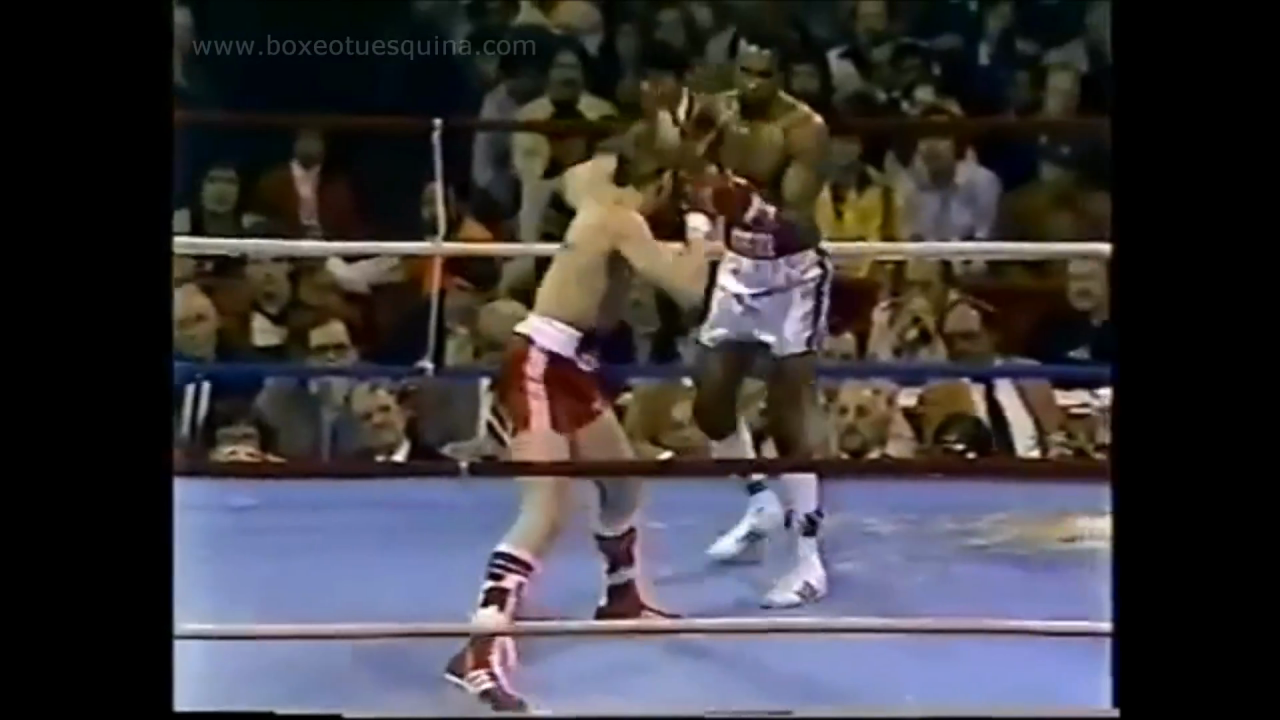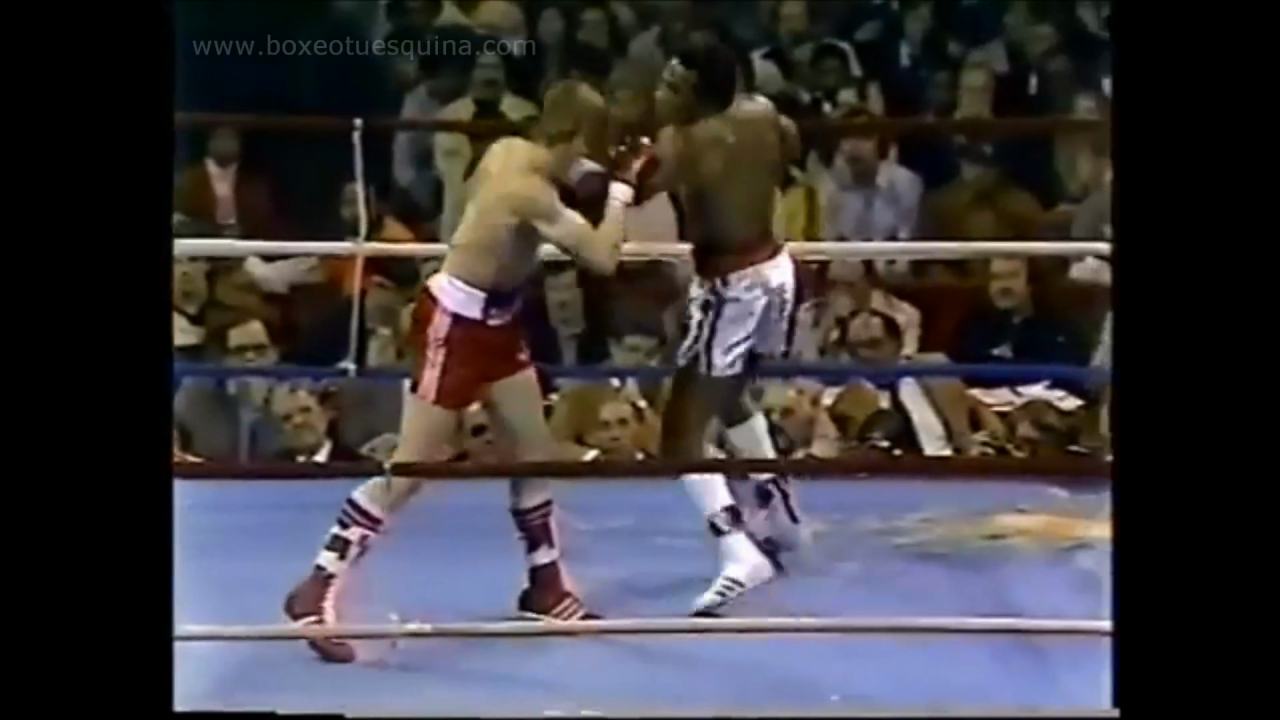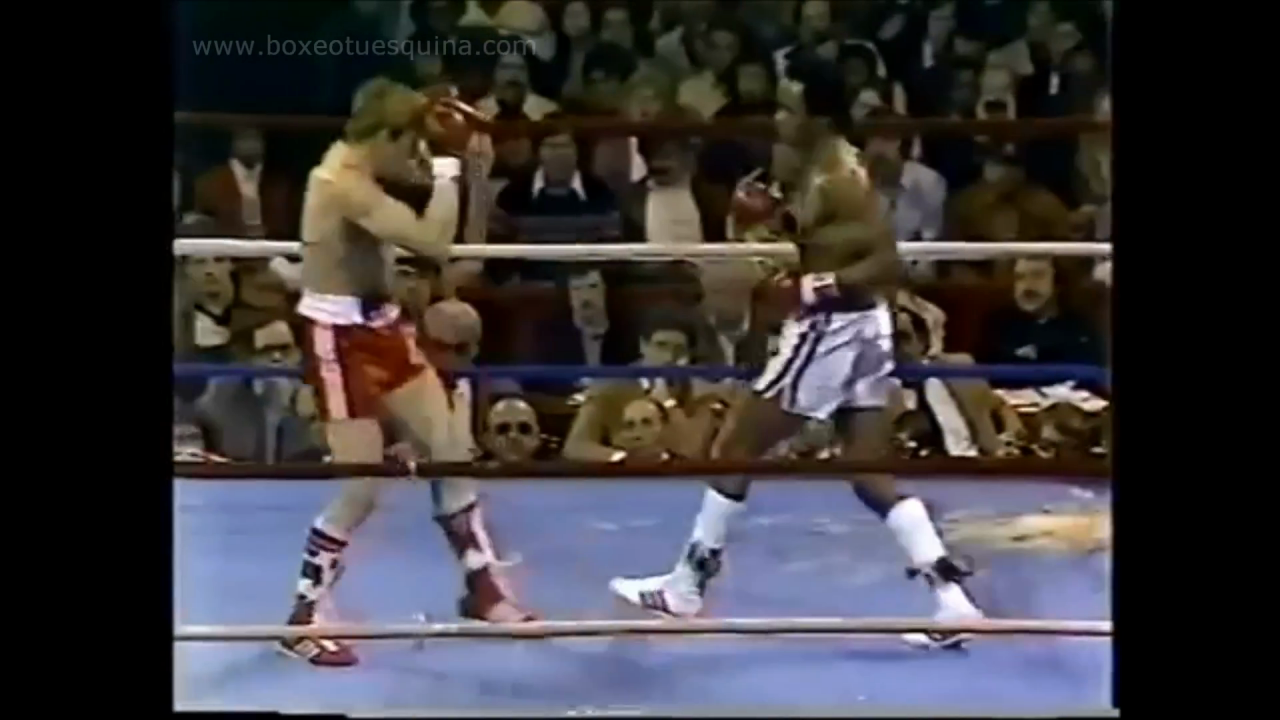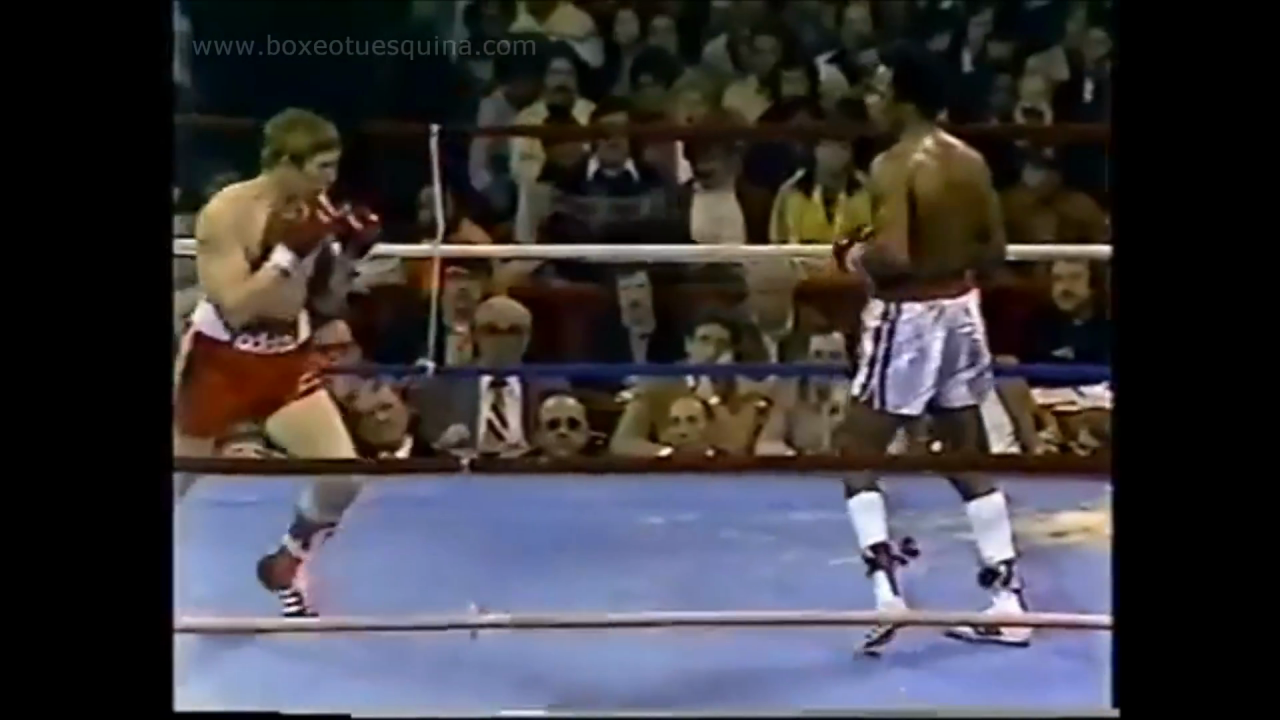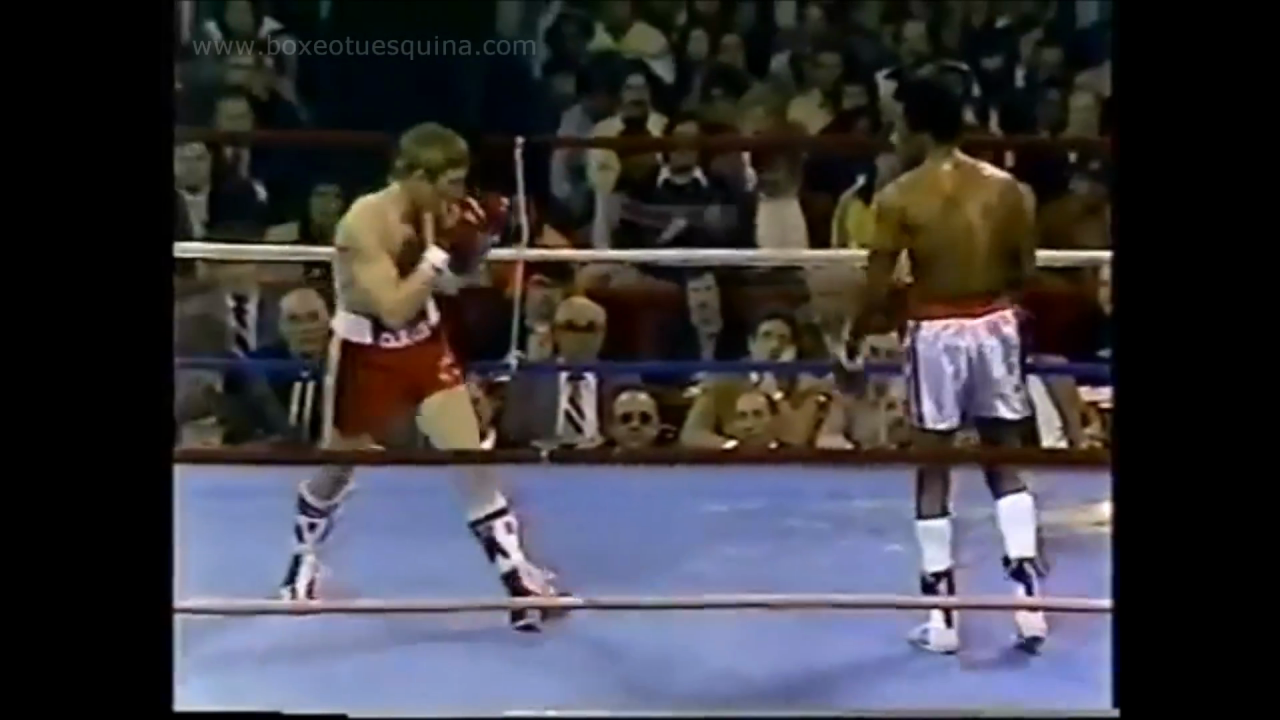
dt=0.4s
person 1, frame 1
left shoulder: (804, 128)
right shoulder: (717, 111)
left elbow: (800, 220)
left wrist: (754, 209)
left hip: (793, 272)
right hip: (738, 270)
left knee: (786, 415)
right knee: (711, 400)
left ankle: (809, 561)
right ankle: (761, 502)
person 1, frame 2
left shoulder: (687, 141)
right shoulder: (761, 113)
left elbow: (634, 189)
right elbow: (790, 147)
left hip: (734, 288)
right hip: (771, 272)
left knee: (681, 433)
right knee: (728, 399)
left ankle: (741, 556)
right ankle: (779, 511)
person 1, frame 3
left shoulder: (838, 178)
right shoulder: (832, 164)
left elbow: (887, 264)
left wrist: (812, 288)
right wrist: (774, 213)
left hip: (833, 330)
right hip: (862, 328)
left knee: (735, 451)
right knee: (872, 478)
left ankle: (685, 588)
right ankle: (952, 596)
person 1, frame 4
left shoulder: (893, 166)
right shoulder: (969, 161)
left elbow: (893, 255)
right elbow: (992, 251)
left wrist: (854, 256)
left hip: (907, 319)
right hip: (960, 311)
left knee: (860, 456)
right knee: (968, 462)
left ankle: (886, 586)
right ankle: (1007, 601)
person 1, frame 5
left shoulder: (900, 197)
right shoulder: (1004, 186)
left elbow: (876, 287)
right elbow: (1025, 270)
left wrist: (854, 347)
left hip: (936, 334)
right hip: (995, 328)
left knee: (933, 474)
right knee: (1006, 469)
left ankle: (942, 614)
right ankle: (1026, 595)
person 2, frame 1
left shoulder: (600, 196)
right shoulder: (625, 222)
right elbow: (689, 290)
right wrist: (700, 221)
left hip: (570, 362)
right hip: (543, 365)
left knee: (624, 479)
right knee: (545, 513)
left ankle: (622, 599)
right ankle: (480, 652)
person 2, frame 2
left shoulder: (509, 151)
right shoulder: (528, 189)
right elbow: (602, 259)
left wrist: (591, 172)
right wrist: (621, 189)
left hip: (496, 320)
right hip: (454, 324)
left knee: (538, 452)
right knee: (408, 472)
left ankle: (546, 587)
right ankle: (316, 593)
person 2, frame 3
left shoulder: (363, 164)
right shoulder: (341, 183)
right elbow: (434, 244)
left wrist: (438, 148)
right wrist: (446, 161)
left hip: (382, 323)
right hip: (340, 337)
left knee: (450, 456)
right knee: (362, 491)
left ankle: (486, 592)
right ankle: (305, 614)
person 2, frame 4
left shoulder: (310, 211)
right shoulder: (226, 213)
left elbow: (326, 300)
right elbow: (235, 307)
left wrist: (349, 253)
right wrist: (287, 251)
left hip: (288, 354)
right hip: (220, 354)
left knee: (343, 477)
left ankle: (289, 561)
person 2, frame 5
left shoulder: (432, 210)
right shoulder: (366, 223)
left elbow: (460, 270)
right elbow: (392, 310)
left wrist: (473, 238)
right wrist: (439, 251)
left hip: (423, 342)
right hip: (366, 352)
left knee: (475, 470)
right knee: (334, 477)
left ankle: (524, 588)
right ankle: (305, 561)
